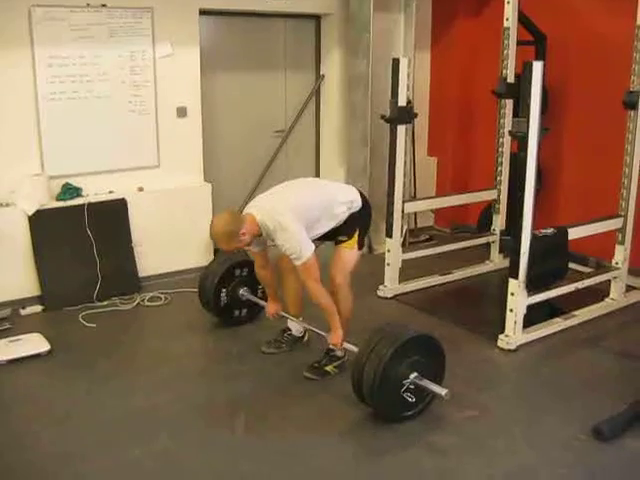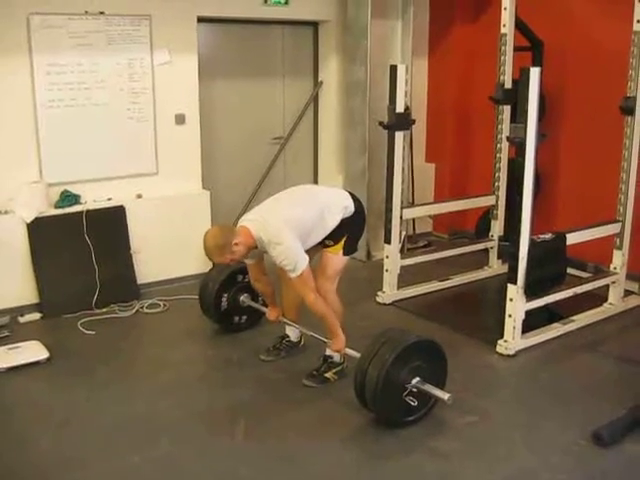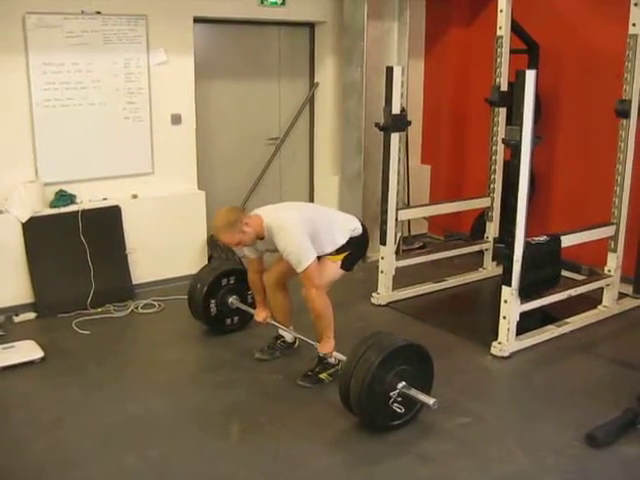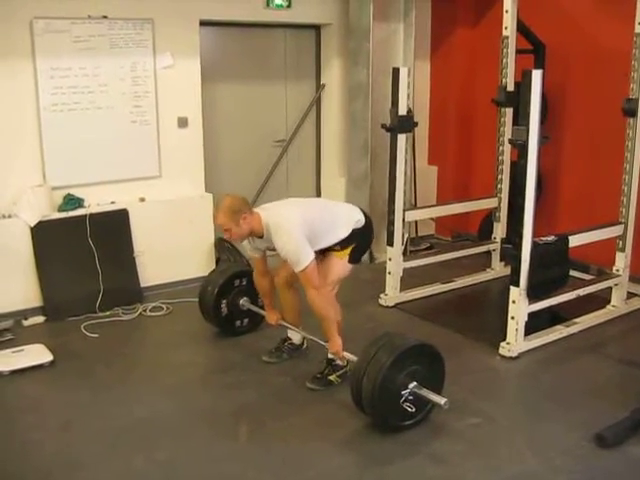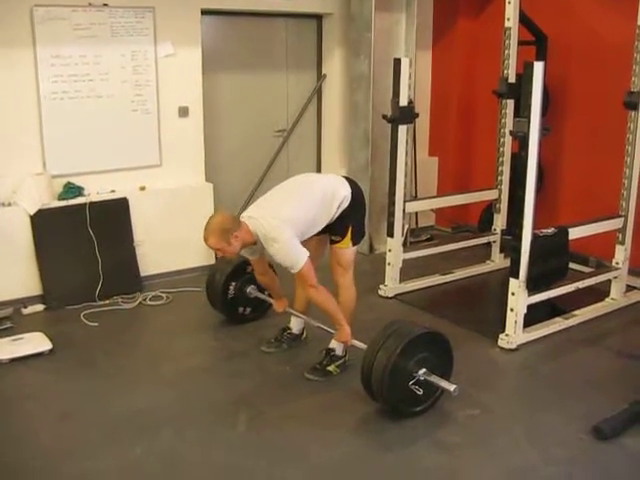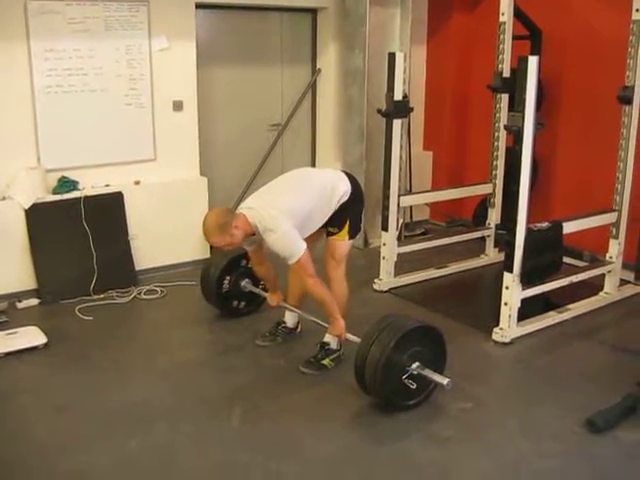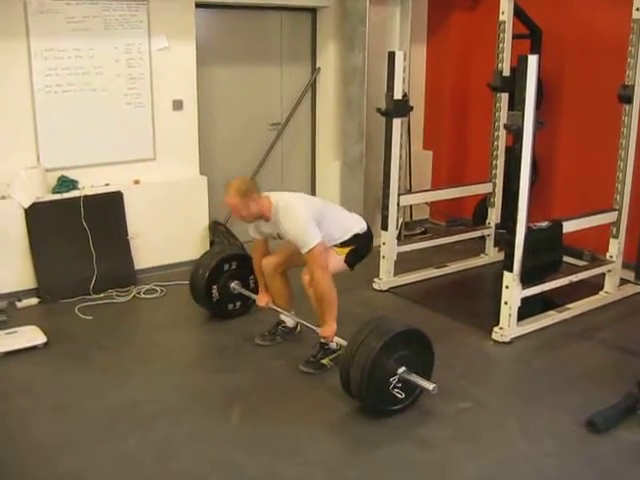
dt=0.7s
person 1, frame 1
left shoulder: (284, 229)
right shoulder: (249, 221)
left elbow: (313, 282)
right elbow: (262, 266)
left wrist: (336, 328)
right wrist: (273, 299)
left hip: (351, 209)
right hip: (324, 206)
left knee: (338, 279)
right knee: (286, 264)
left ankle: (336, 352)
right ankle: (295, 332)
person 1, frame 2
left shoulder: (279, 242)
right shoulder: (243, 233)
left elbow: (310, 294)
right elbow: (258, 277)
left wrist: (337, 335)
right wrist: (273, 306)
left hip: (346, 212)
right hip: (319, 209)
left knee: (324, 284)
right knee: (287, 274)
left ankle: (335, 360)
right ankle: (292, 337)
person 1, frame 3
left shoulder: (287, 234)
right shoulder: (249, 229)
left elbow: (314, 288)
right elbow: (255, 272)
left wrist: (328, 339)
right wrist: (261, 306)
left hip: (350, 237)
right hip: (321, 235)
left knee: (311, 291)
right knee: (271, 279)
left ankle: (329, 360)
right ankle: (287, 338)
person 1, frame 4
left shoulder: (286, 233)
right shoulder: (251, 230)
left elbow: (314, 289)
right elbow: (261, 274)
left wrist: (334, 338)
right wrist: (270, 308)
left hip: (354, 228)
right hip: (327, 229)
left knee: (324, 288)
right knee: (282, 279)
left ankle: (337, 362)
right ankle: (295, 340)
person 1, frame 5
left shoulder: (277, 240)
right shoulder: (245, 229)
left elbow: (312, 286)
right elbow: (262, 272)
left wrist: (342, 326)
right wrist: (279, 299)
left hip: (344, 198)
right hip: (320, 192)
left knee: (341, 274)
right knee: (304, 270)
left ankle: (338, 352)
right ankle: (295, 330)
person 1, frame 6
left shoulder: (275, 230)
right shoulder: (243, 220)
left elbow: (309, 278)
right elbow: (259, 263)
left wrist: (336, 320)
right wrist: (273, 291)
left hip: (343, 193)
right hip: (319, 189)
left knee: (333, 268)
right knee: (297, 262)
left ankle: (332, 345)
right ankle: (290, 324)
person 1, frame 7
left shoulder: (293, 217)
right shoulder: (257, 215)
left elbow: (321, 272)
right elbow: (259, 254)
left wrist: (329, 323)
right wrist: (262, 291)
left hip: (355, 236)
right hip: (325, 236)
left knee: (310, 278)
right knee: (270, 265)
left ankle: (330, 346)
right ankle: (288, 324)
